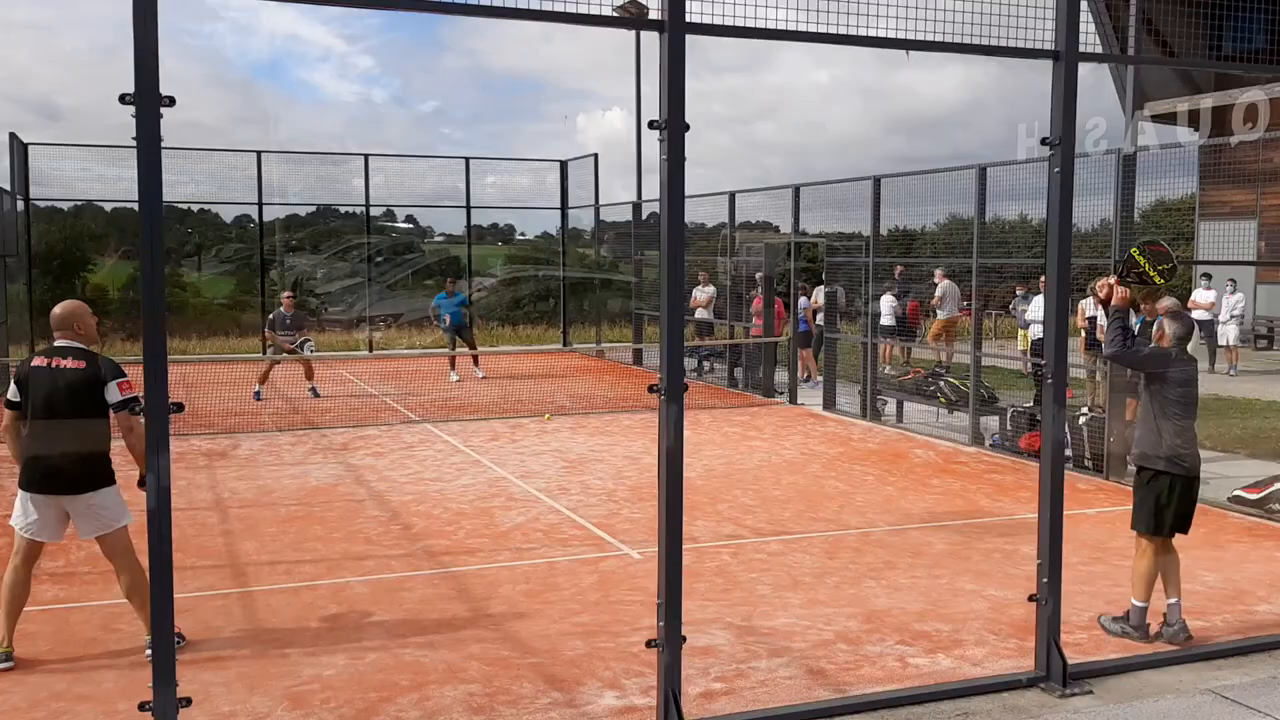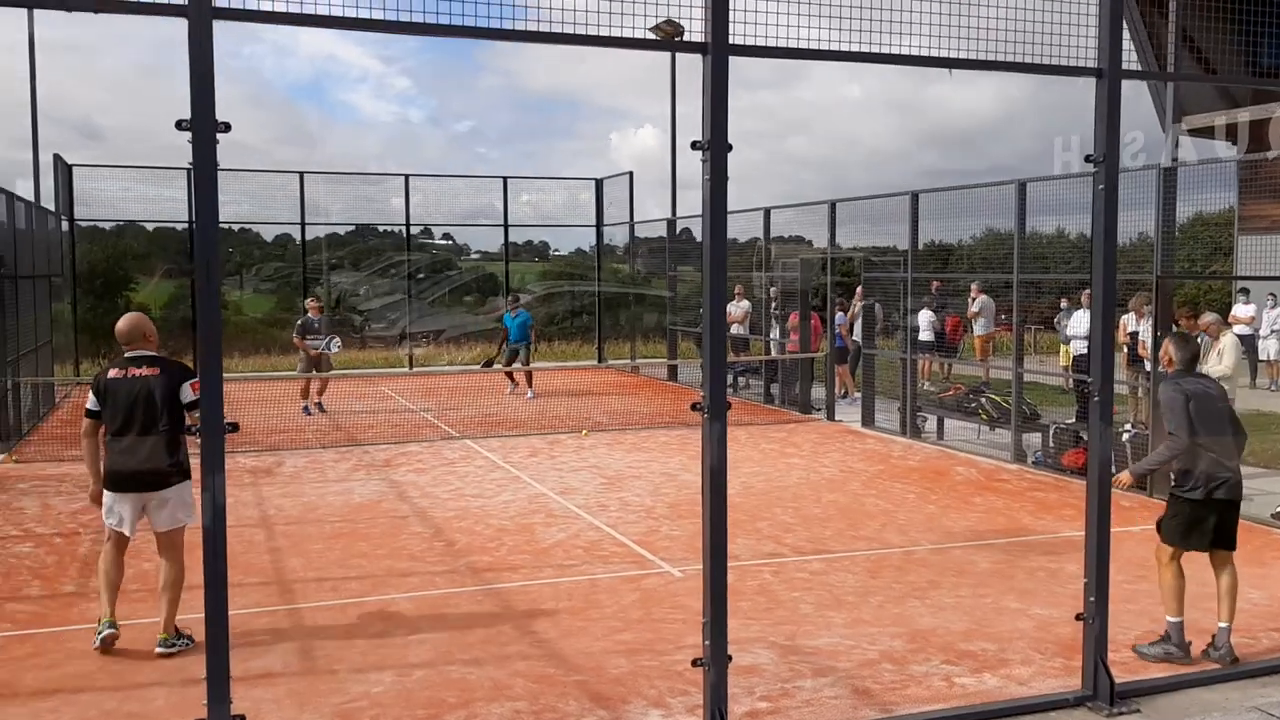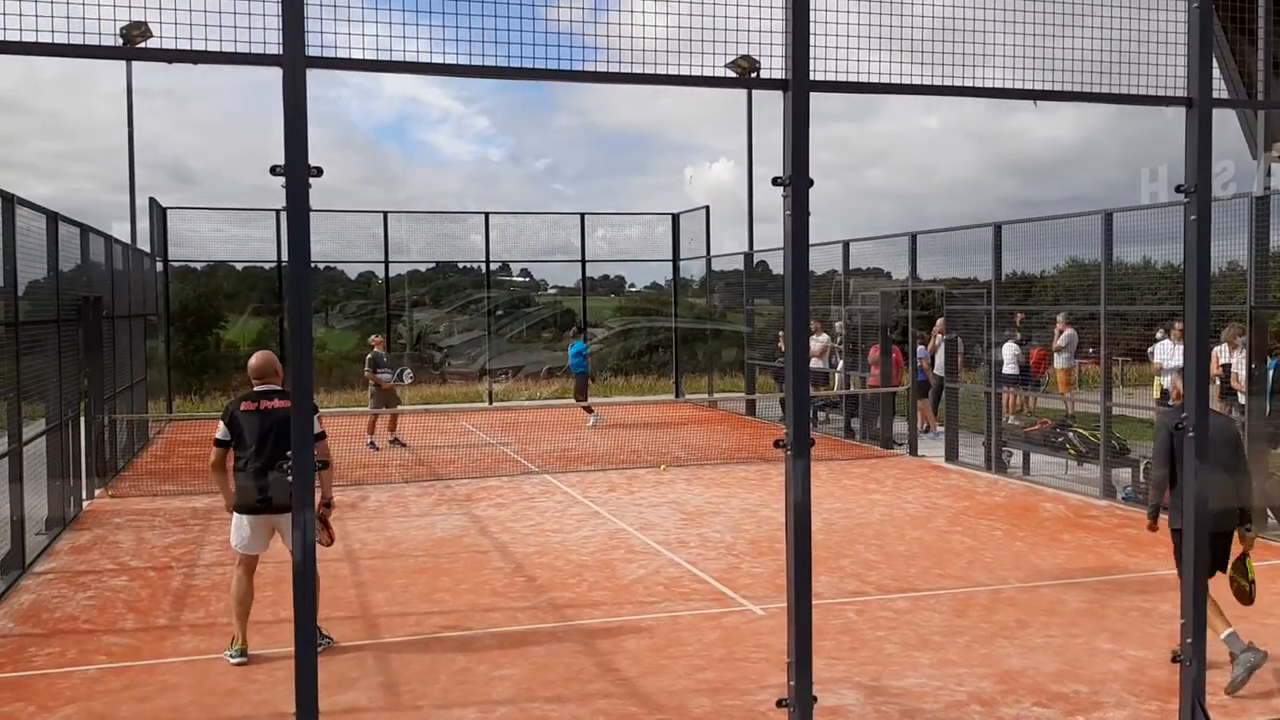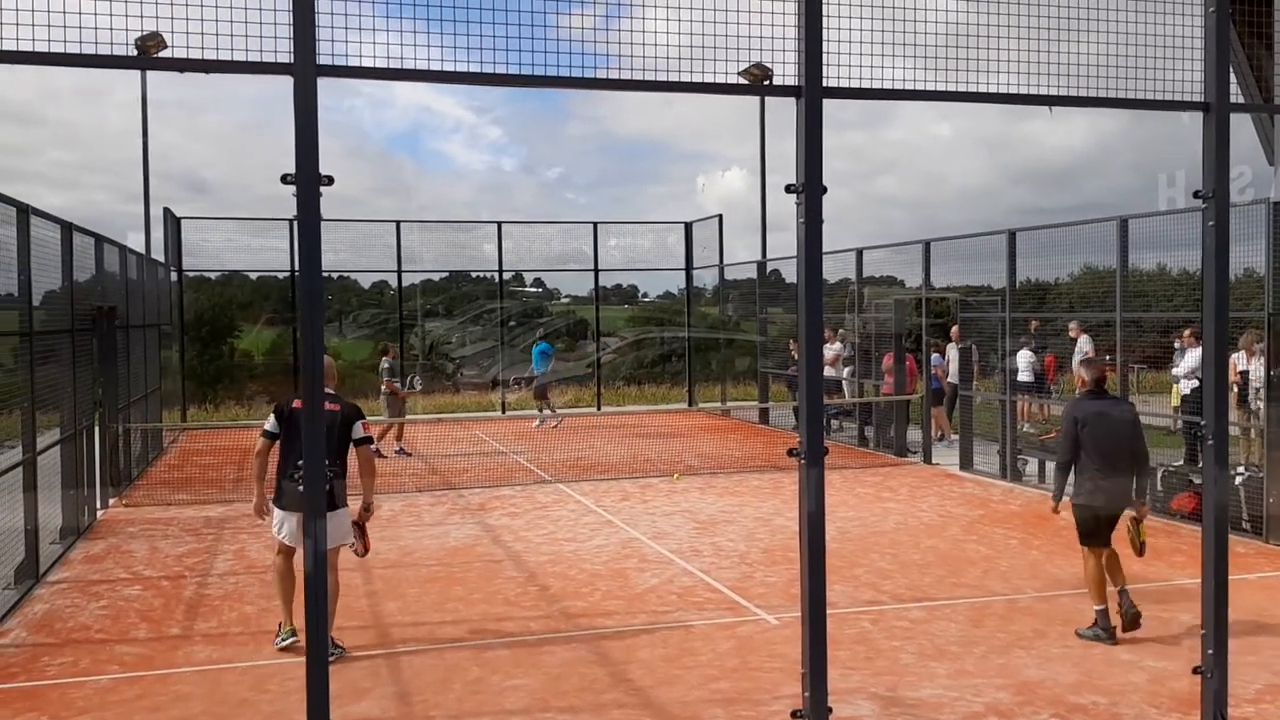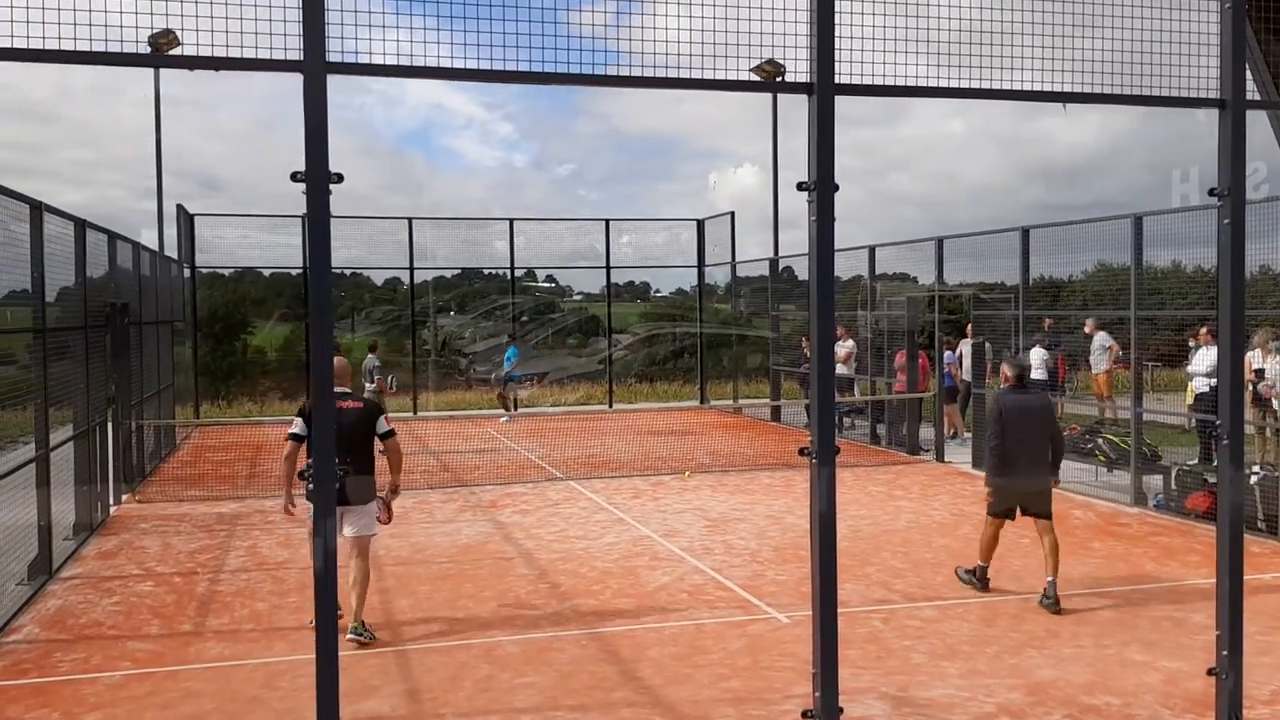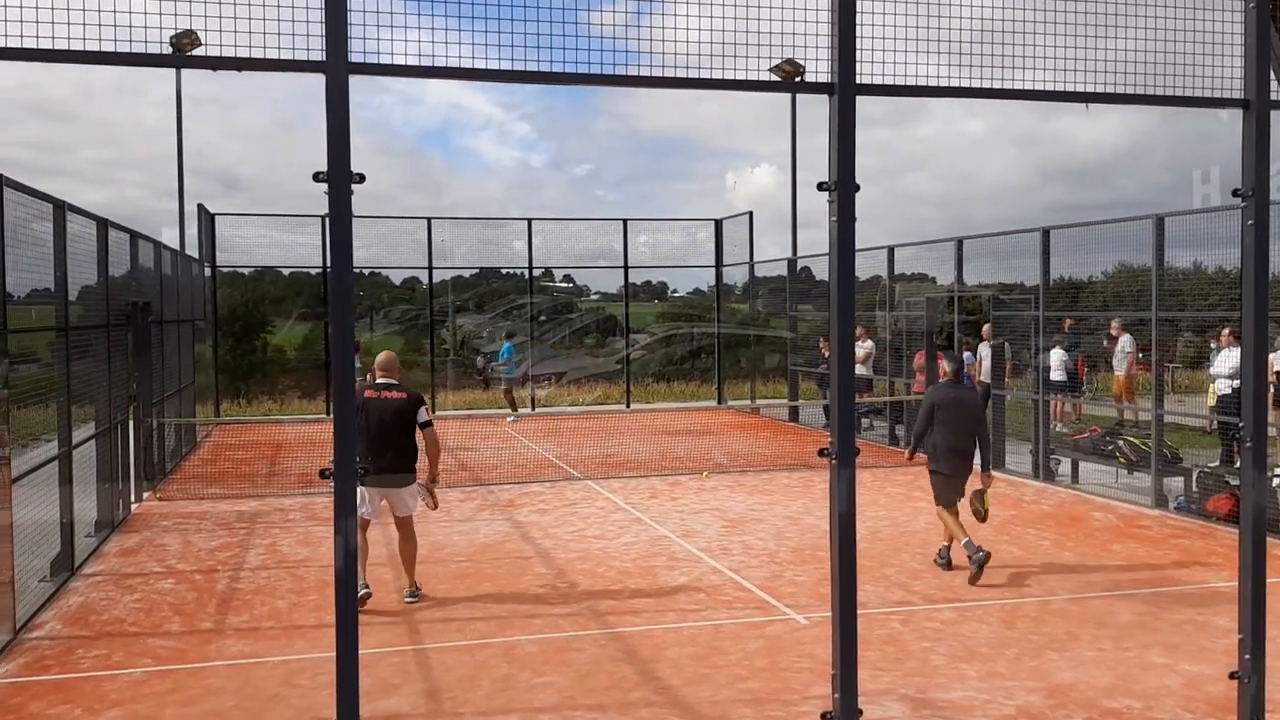
dt=0.7s
person 1, frame 1
right shoulder: (104, 369)
right elbow: (129, 427)
right wrist: (149, 472)
left hip: (37, 480)
right hip: (91, 480)
right knee: (123, 556)
right ankle: (154, 635)
person 1, frame 2
left shoulder: (103, 378)
right shoulder: (178, 373)
left elbow: (88, 433)
right elbow: (200, 424)
left wrist: (96, 480)
left hip: (119, 479)
right hip: (167, 477)
left knee: (113, 547)
right knee: (170, 553)
left ankle: (107, 620)
right ankle: (168, 632)
person 1, frame 3
left shoulder: (234, 409)
left elbow: (216, 462)
right elbow: (322, 455)
left wrist: (228, 497)
right wrist: (327, 496)
left hip: (248, 503)
right hip: (292, 500)
left knee: (244, 570)
left ankle: (239, 643)
person 1, frame 4
left shoulder: (285, 407)
right shoulder: (350, 411)
left elbow: (260, 452)
right elbow: (366, 459)
left wrist: (258, 493)
right wrist: (367, 501)
left hip: (288, 498)
right hip: (329, 501)
left knee: (283, 556)
right knee: (328, 568)
left ankle: (286, 627)
right ankle: (325, 641)
person 1, frame 5
left shoulder: (308, 409)
right shoulder: (371, 408)
left elbow: (289, 454)
right elbow: (393, 449)
left wrist: (287, 493)
right wrist: (395, 481)
right hip: (361, 493)
right knee: (359, 556)
right ankle: (356, 622)
person 1, frame 6
left shoulder: (358, 397)
right shoulder: (415, 399)
right elbow: (431, 439)
right wrist: (432, 476)
left hip: (366, 476)
right hip: (403, 476)
left knee: (358, 530)
right knee: (405, 529)
left ankle: (361, 582)
right ankle: (410, 587)
person 2, frame 1
left shoulder: (1163, 359)
right shoulder: (1184, 362)
left elbow: (1114, 351)
right elbow: (1130, 347)
left wrist: (1118, 308)
right wrist: (1114, 306)
left hip: (1160, 466)
right hip: (1184, 466)
left knee: (1147, 543)
right knee: (1163, 542)
left ankle: (1135, 621)
right ankle: (1174, 621)
person 2, frame 2
left shoulder: (1172, 387)
right shoulder: (1213, 387)
left elbow: (1178, 441)
right elbow: (1239, 435)
left wrist: (1137, 471)
left hip: (1195, 486)
right hip: (1227, 485)
left knee: (1167, 555)
right knee: (1223, 561)
left ankle: (1175, 641)
right ankle: (1222, 644)
person 2, frame 3
left shoulder: (1169, 419)
right shoulder: (1226, 423)
left elbow: (1160, 472)
right elbow: (1243, 477)
left wrist: (1152, 512)
right wrist: (1246, 524)
right hip: (1225, 515)
left ankle: (1243, 651)
person 2, frame 4
left shoulder: (1075, 409)
right shoulder: (1127, 408)
left elbow: (1064, 457)
right elbow: (1142, 457)
left wrist: (1056, 496)
right wrist: (1140, 497)
left hip: (1090, 495)
right hip: (1118, 495)
left knee: (1091, 555)
right knee: (1104, 548)
left ankle: (1102, 625)
right ankle: (1126, 605)
person 2, frame 5
left shoulder: (1000, 401)
right shoulder: (1043, 401)
left elbow: (994, 444)
right elbow: (1057, 442)
left wrist: (989, 481)
right wrist: (1053, 473)
left hip: (1008, 477)
right hip: (1039, 479)
left knee: (993, 523)
right knee: (1046, 531)
left ankle: (979, 576)
right ankle: (1051, 591)
person 2, frame 6
left shoulder: (935, 394)
right shoulder: (974, 397)
left elbow: (921, 427)
right elbow: (983, 436)
left wrist: (912, 449)
right wrist: (986, 469)
left hip: (941, 461)
right hip: (964, 462)
left knee: (945, 511)
right knee: (951, 507)
left ankle: (976, 552)
right ankle: (944, 554)
